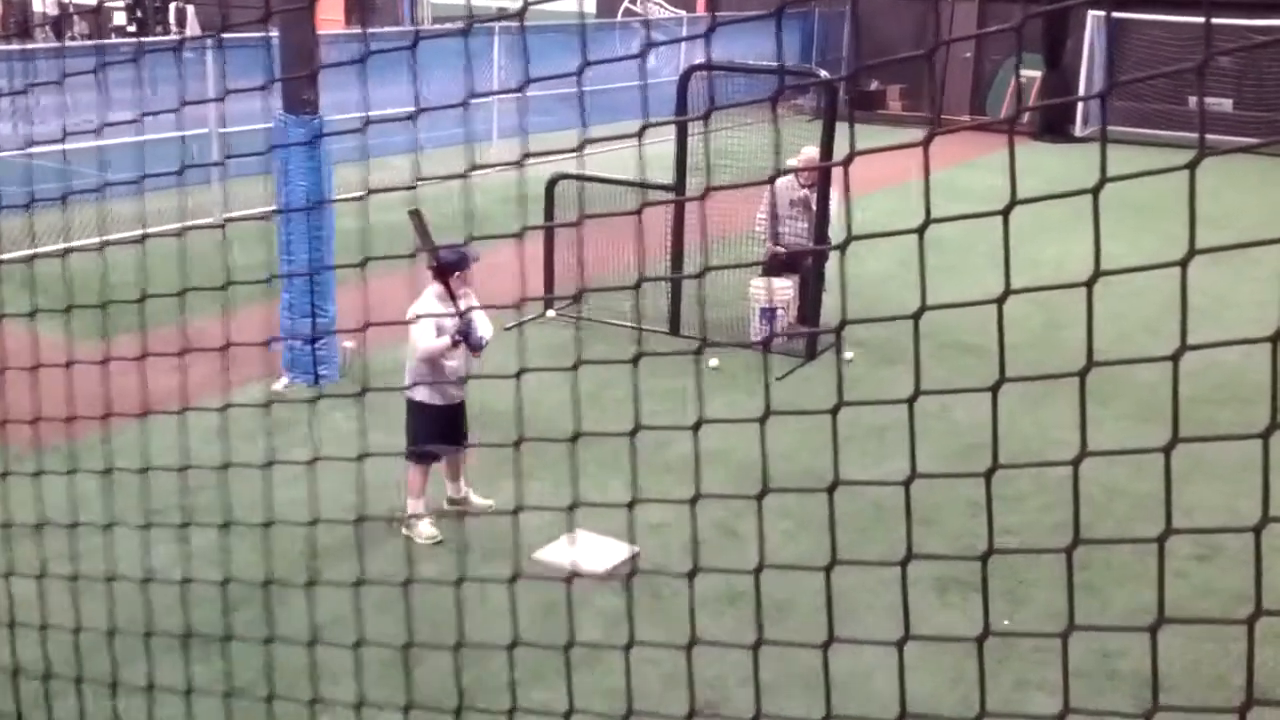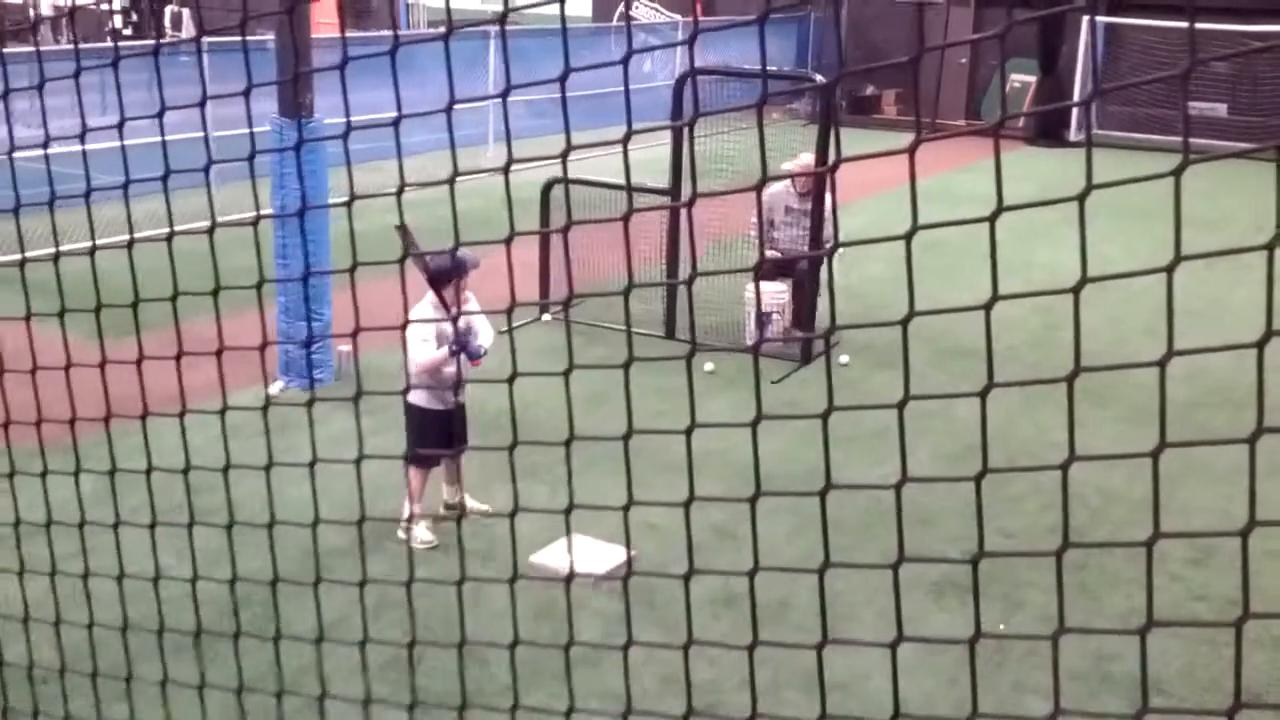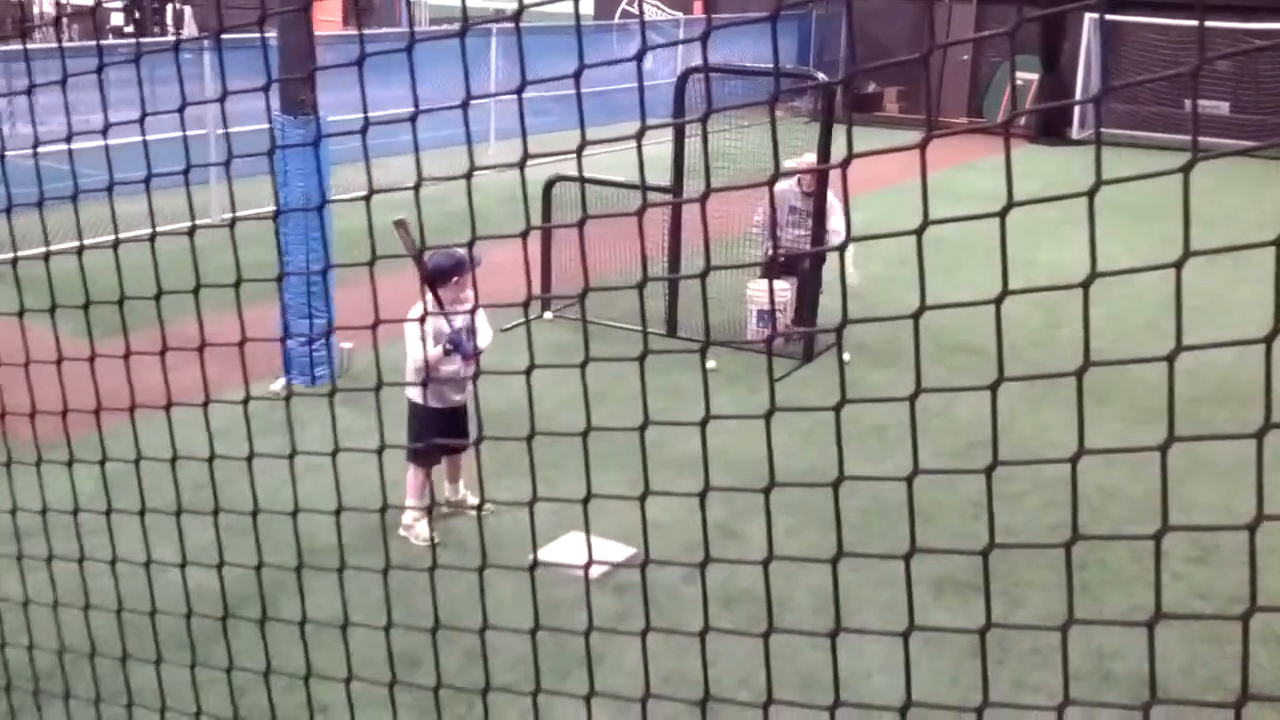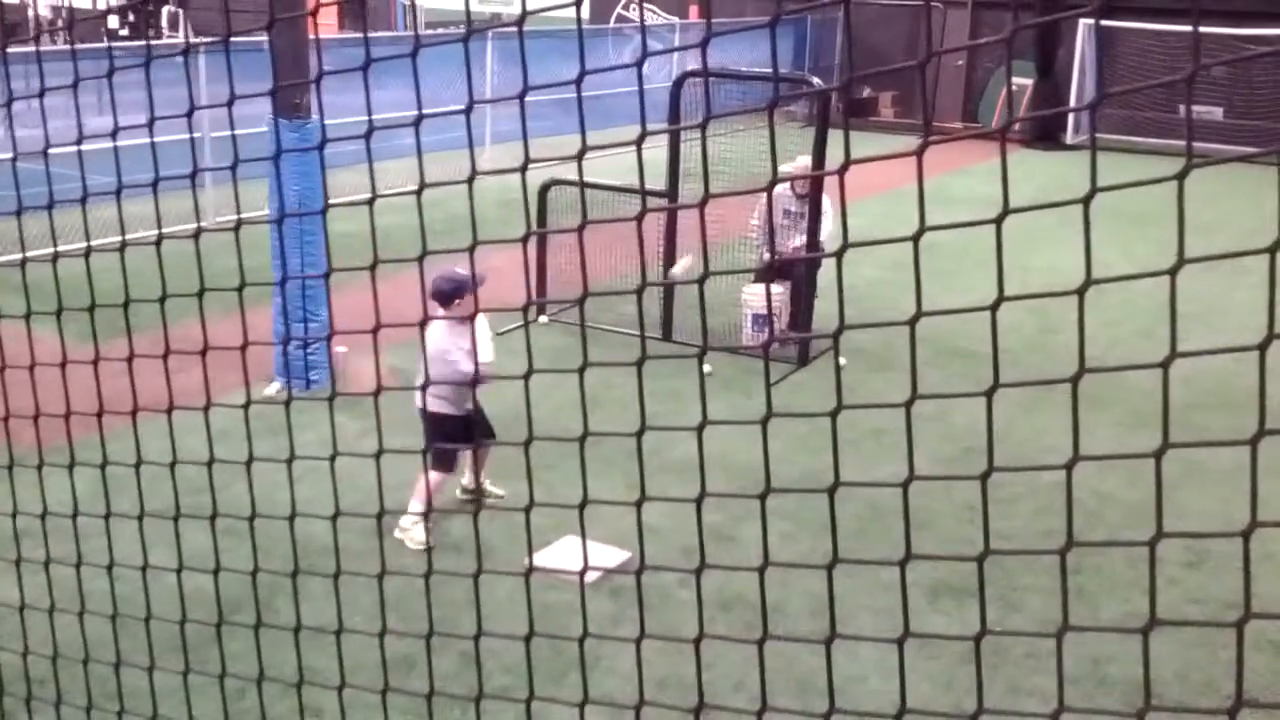
dt=0.5s
person 1, frame 1
left shoulder: (464, 296)
right shoulder: (423, 309)
left elbow: (484, 324)
right elbow: (422, 351)
left wrist: (479, 338)
right wrist: (455, 338)
left hip: (454, 389)
right hip: (426, 394)
left knee: (455, 446)
right knee: (423, 456)
left ankle: (458, 494)
right ankle: (414, 515)
person 1, frame 2
left shoulder: (466, 300)
right shoulder: (421, 318)
left elbow: (485, 330)
right elbow: (421, 363)
left wrist: (478, 347)
right wrist: (453, 348)
left hip: (454, 394)
right hip: (426, 400)
left knee: (454, 451)
right knee: (422, 461)
left ankle: (454, 499)
right ankle: (410, 520)
person 1, frame 3
left shoulder: (468, 300)
right shoulder: (420, 316)
left elbow: (484, 332)
right elbow: (417, 362)
left wrist: (473, 347)
right wrist: (446, 348)
left hip: (458, 392)
right hip: (427, 399)
left knee: (456, 449)
right knee: (423, 460)
left ankle: (454, 496)
right ankle: (412, 517)
person 1, frame 4
left shoulder: (468, 313)
right shoulder: (440, 338)
right elbow: (467, 375)
left wrist: (479, 365)
left hip: (464, 397)
right hip: (440, 404)
left knee: (483, 438)
right knee: (443, 464)
left ankle: (472, 485)
right ankle: (411, 521)
